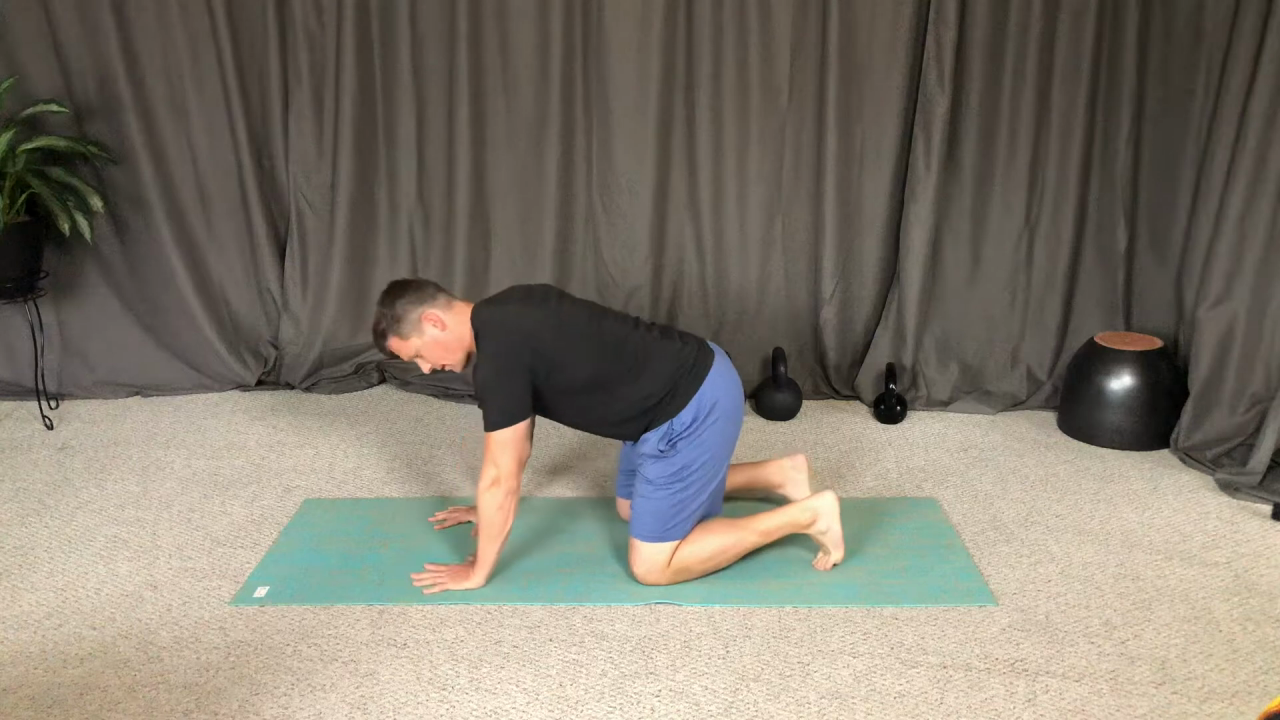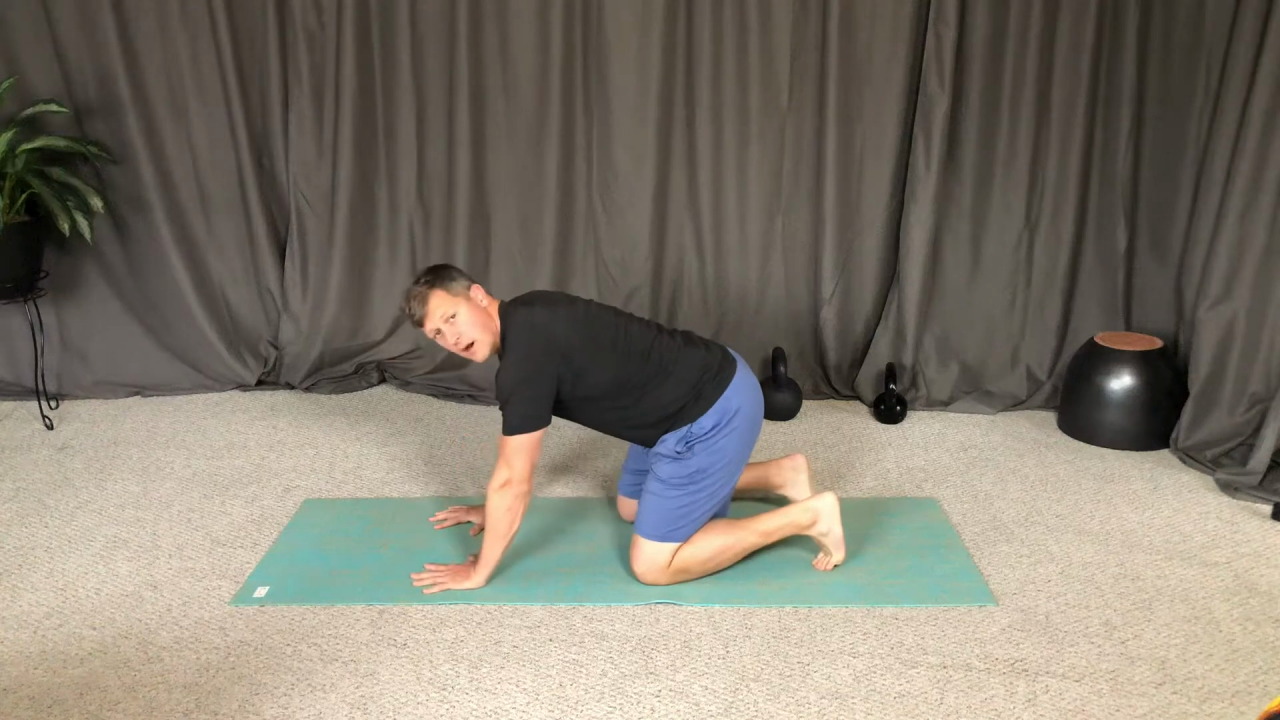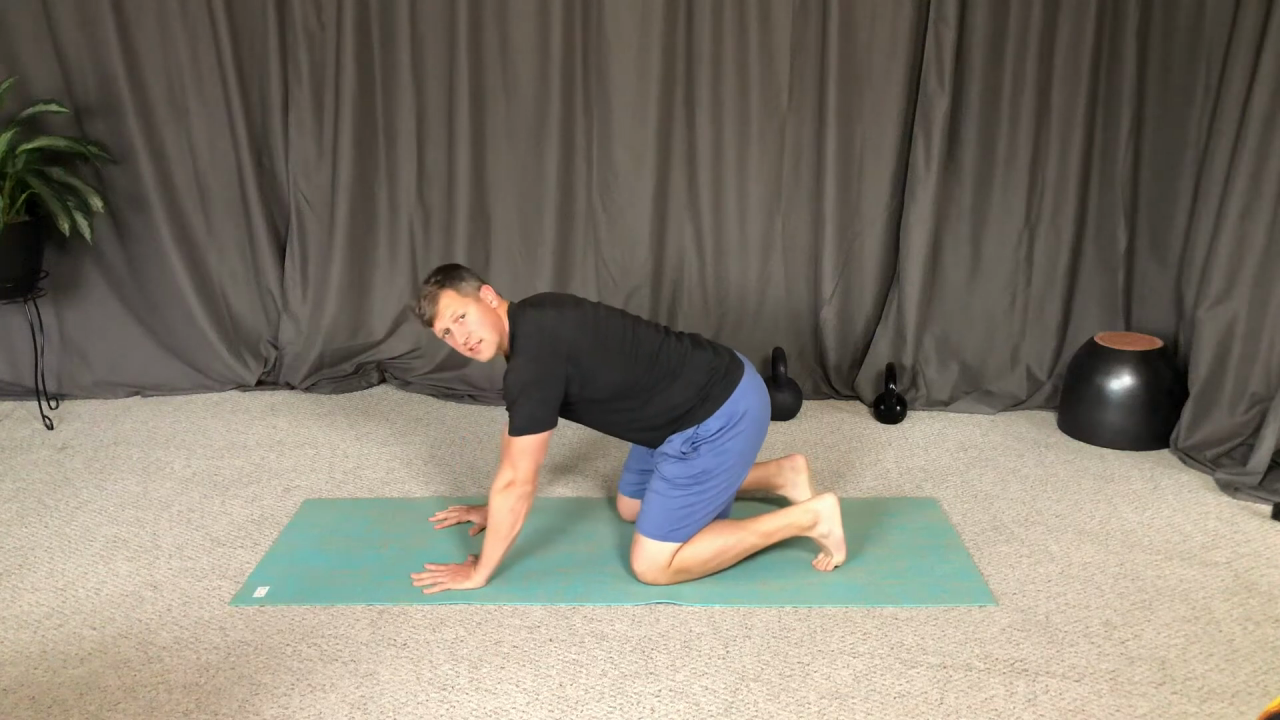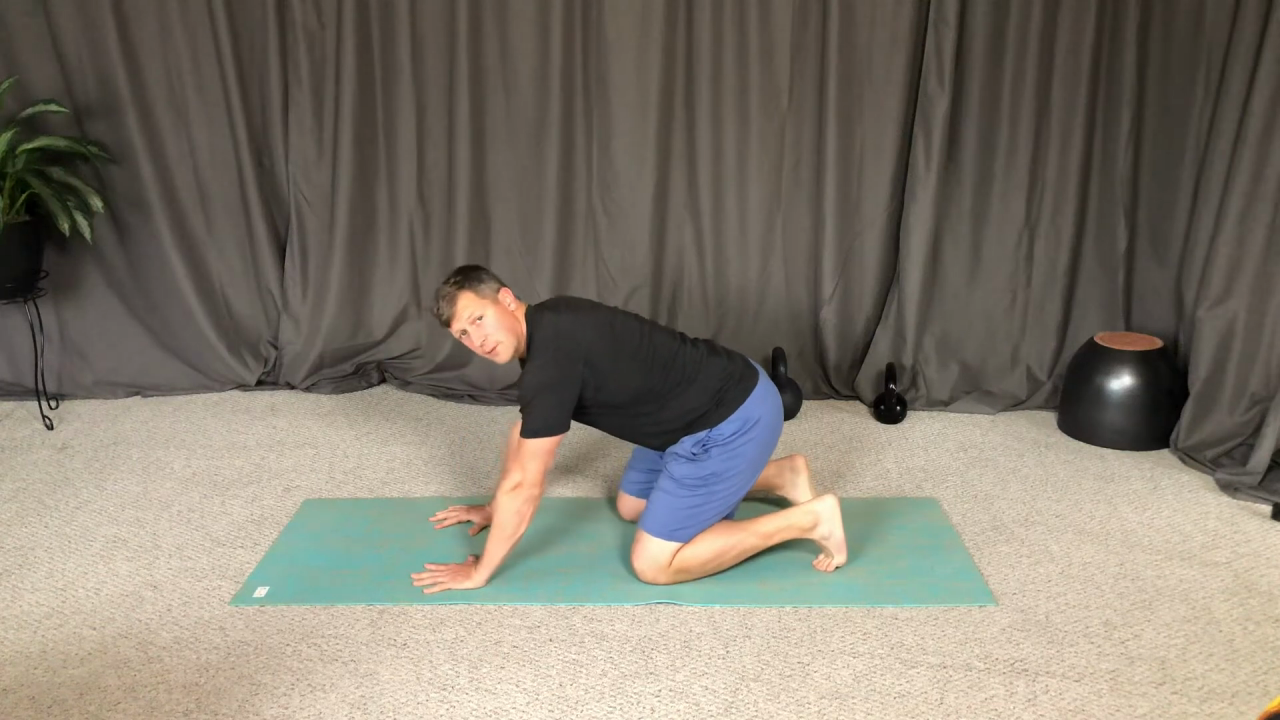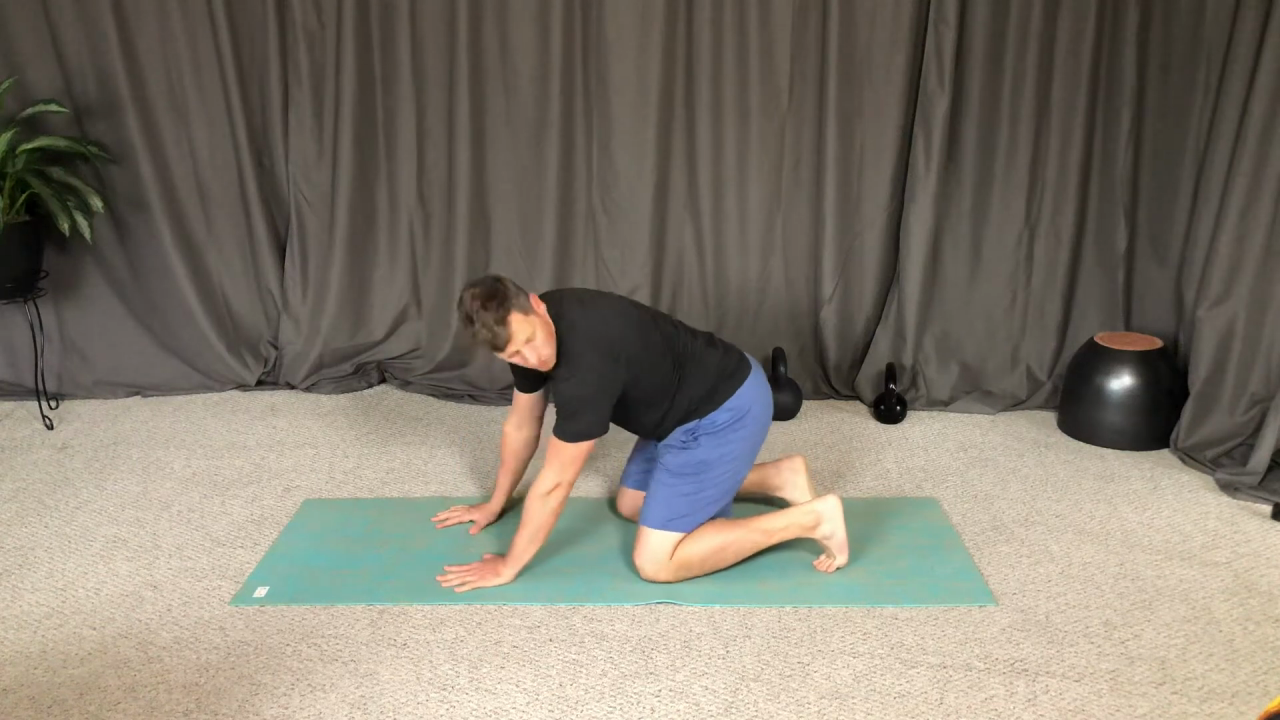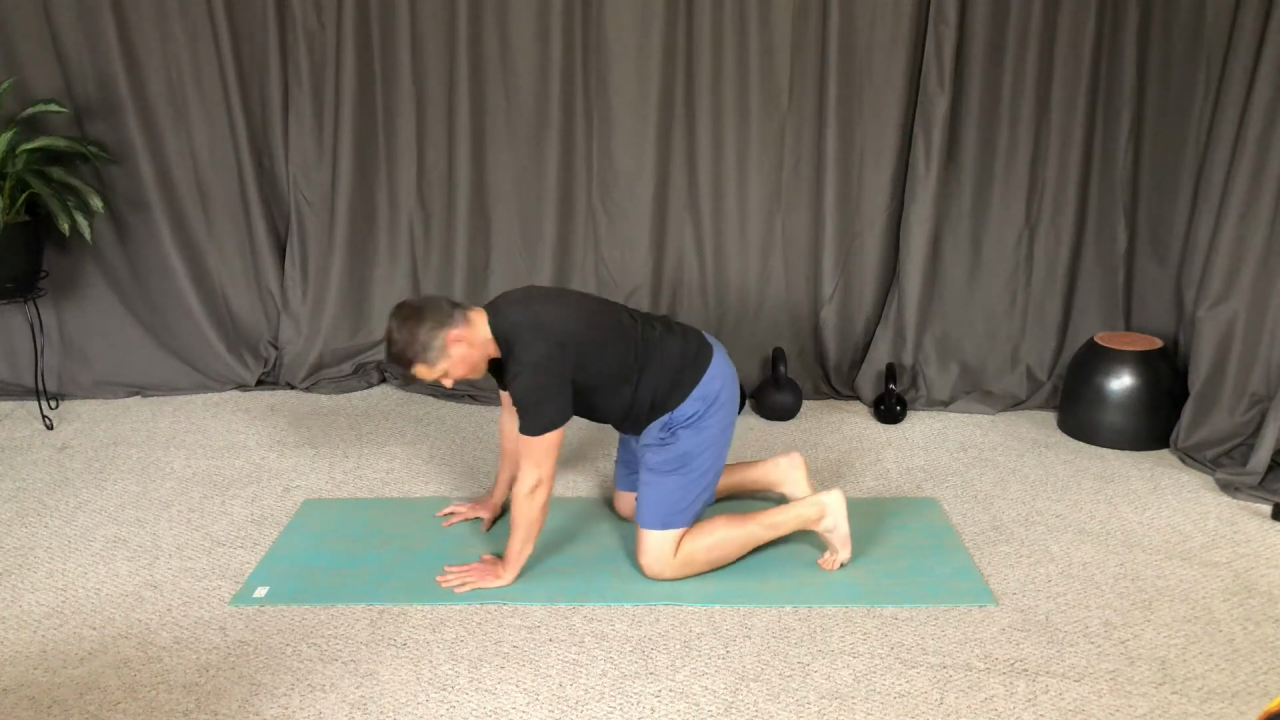
dt=0.5s
person 1, frame 1
left shoulder: (498, 354)
right shoulder: (504, 318)
left elbow: (501, 478)
right elbow: (517, 434)
left wrist: (478, 571)
right wrist: (492, 510)
left hip: (694, 406)
right hip: (694, 380)
left knee: (652, 565)
right knee: (632, 508)
left ankle: (807, 514)
right ankle: (779, 474)
person 1, frame 2
left shoulder: (525, 355)
right shoulder: (524, 321)
left elbow: (514, 481)
right elbow: (521, 433)
left wrist: (478, 571)
right wrist: (493, 509)
left hip: (713, 412)
right hip: (708, 386)
left knee: (652, 564)
right knee: (631, 507)
left ankle: (807, 515)
right ankle: (779, 474)
person 1, frame 3
left shoulder: (534, 356)
right shoulder: (531, 322)
left elbow: (517, 481)
right elbow: (520, 432)
left wrist: (479, 572)
right wrist: (492, 508)
left hip: (721, 415)
right hip: (712, 391)
left knee: (653, 564)
right knee: (631, 507)
left ankle: (809, 516)
right ankle: (780, 475)
person 1, frame 4
left shoulder: (551, 359)
right shoulder: (545, 328)
left elbow: (525, 483)
right elbow: (526, 430)
left wrist: (480, 572)
right wrist: (494, 508)
left hip: (734, 420)
right hip: (717, 400)
left knee: (653, 564)
right knee: (631, 506)
left ankle: (809, 519)
right ankle: (781, 475)
person 1, frame 5
left shoulder: (587, 361)
right shoulder: (525, 333)
left elbow: (554, 483)
right elbow: (522, 422)
left wrist: (507, 567)
right wrist: (496, 502)
left hip: (726, 407)
right hip: (689, 398)
left knee: (656, 562)
right knee: (630, 505)
left ankle: (812, 518)
right ankle: (780, 476)
person 1, frame 6
left shoulder: (535, 356)
right shoulder: (489, 323)
left elbow: (535, 480)
right elbow: (515, 418)
left wrist: (506, 569)
right wrist: (495, 499)
left hip: (695, 394)
right hip: (659, 382)
left knee: (660, 559)
right knee: (630, 504)
left ankle: (814, 511)
right ankle: (776, 474)
